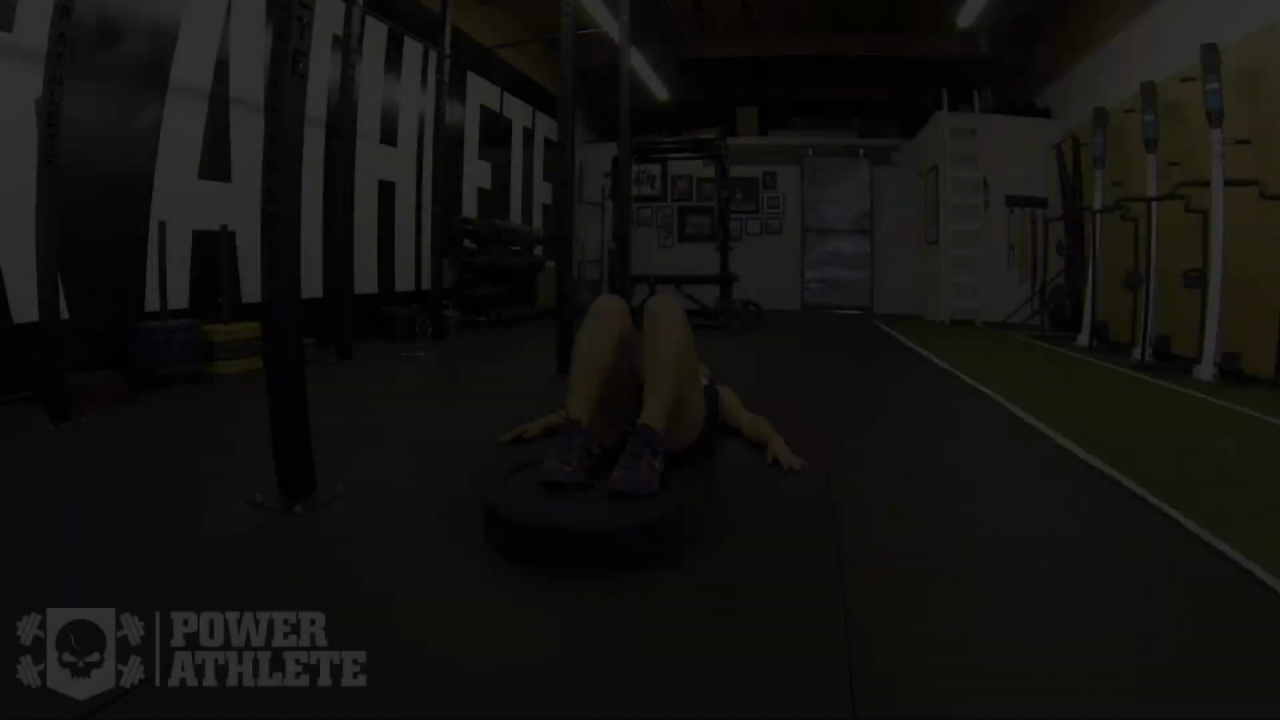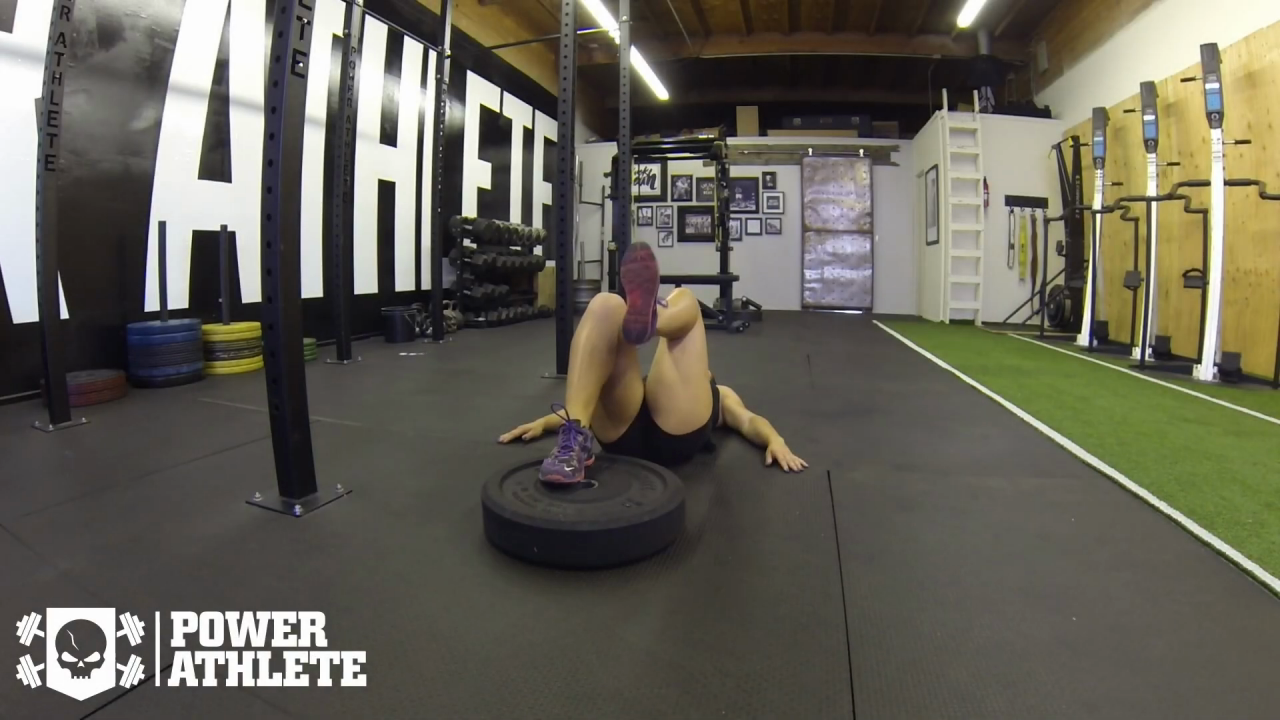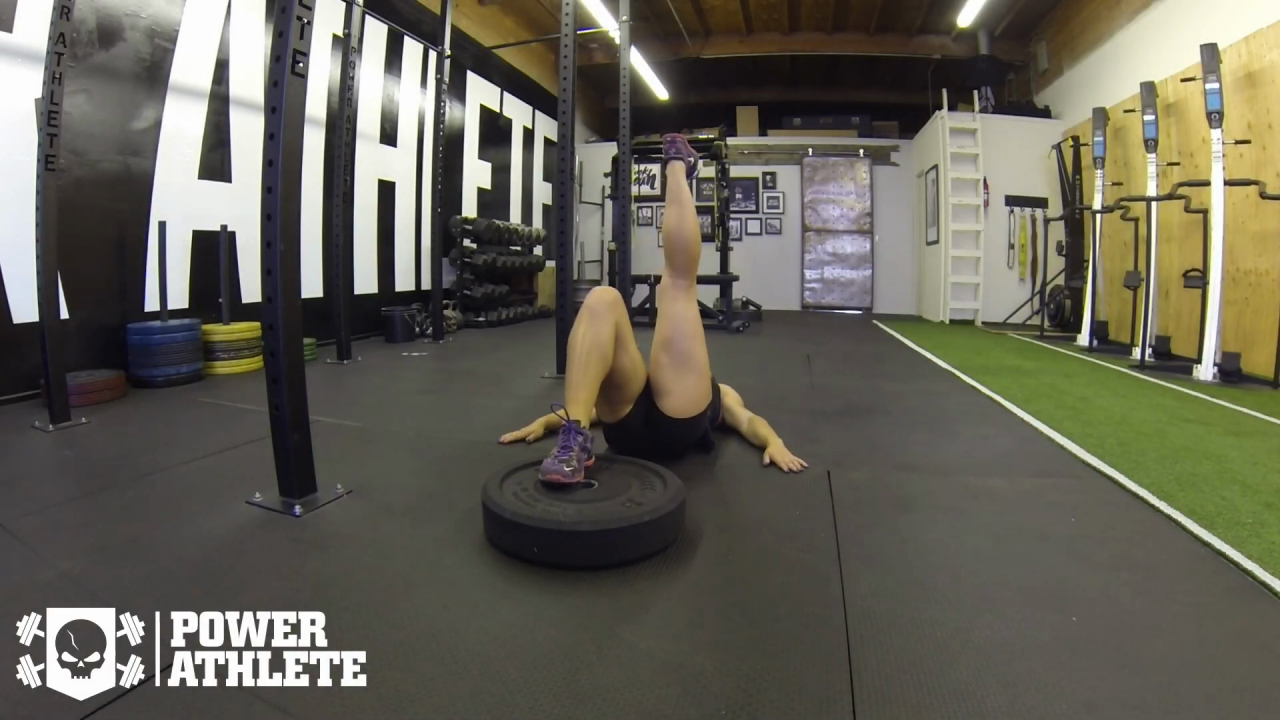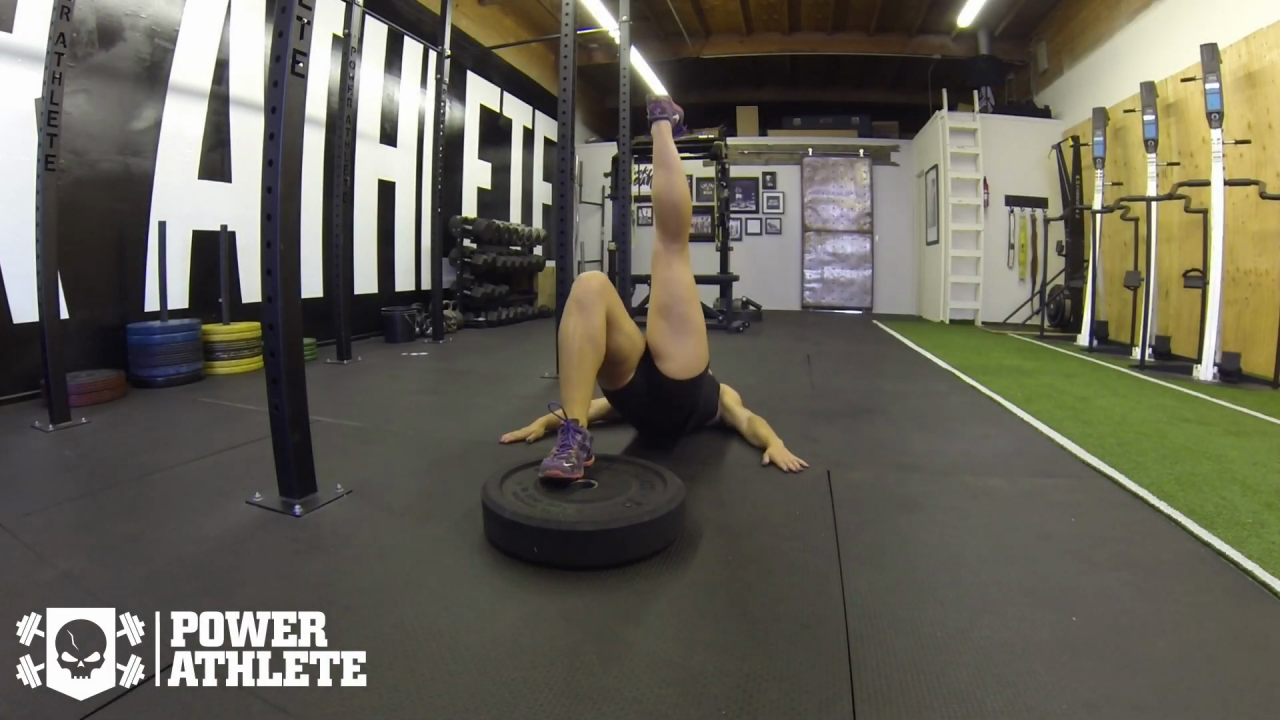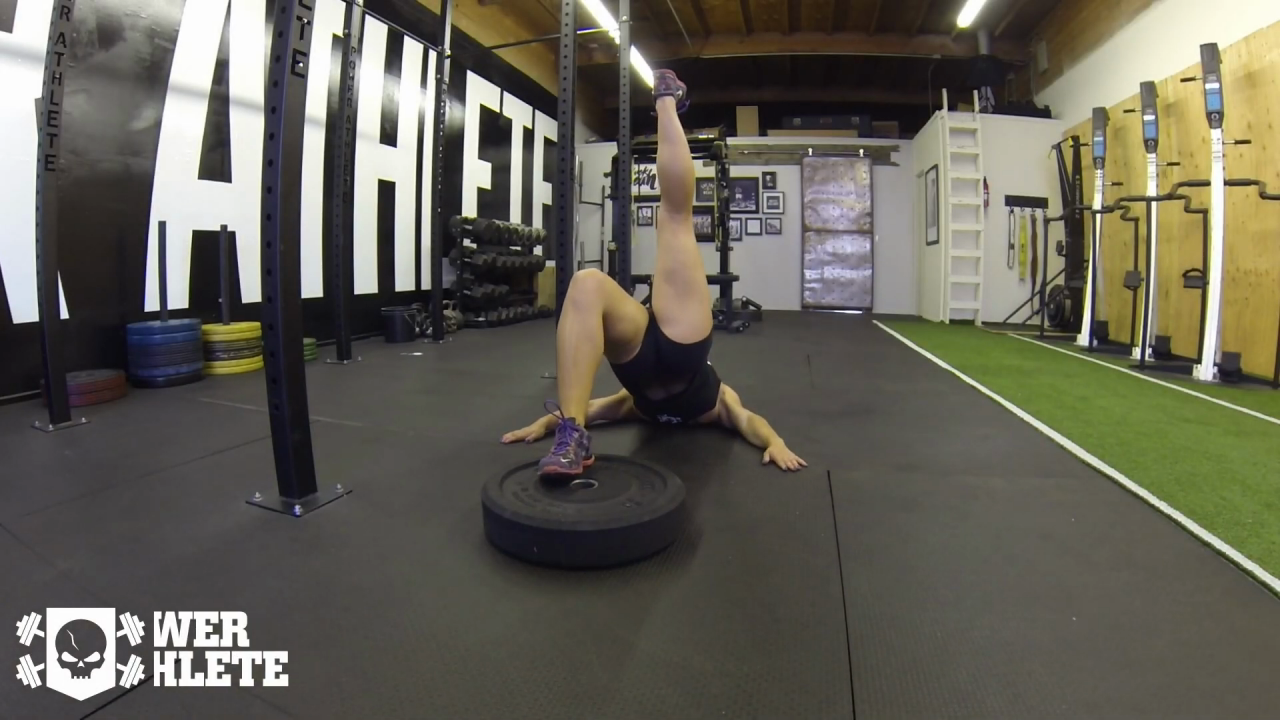
dt=1s
person 1, frame 1
left shoulder: (717, 394)
right shoulder: (639, 388)
left elbow: (748, 420)
right elbow: (599, 403)
left wrist: (774, 440)
right wrist: (544, 422)
left hip: (674, 431)
right hip: (620, 426)
left knee: (663, 308)
right knee: (608, 307)
left ankle: (648, 445)
right ankle: (575, 440)
person 1, frame 2
left shoulder: (719, 393)
right shoulder: (648, 383)
left elbow: (747, 420)
right elbow: (599, 399)
left wrist: (775, 440)
right wrist: (545, 421)
left hip: (677, 433)
right hip: (623, 430)
left knee: (682, 298)
right knee: (606, 305)
left ankle: (648, 319)
right ankle: (574, 438)
person 1, frame 3
left shoulder: (720, 393)
right shoulder: (633, 387)
left elbow: (747, 420)
right elbow: (597, 403)
left wrist: (773, 442)
right wrist: (544, 422)
left hip: (678, 421)
right hip: (627, 424)
left knee: (678, 283)
right knee: (601, 299)
right ankle: (574, 439)
person 1, frame 4
left shoulder: (718, 393)
left elbow: (747, 419)
right elbow: (594, 404)
left wrist: (774, 443)
left hip: (679, 390)
right hip: (637, 394)
right ankle: (573, 437)
person 1, frame 5
left shoulder: (717, 394)
right elbow: (599, 406)
left wrist: (775, 443)
left hip: (682, 349)
right hip: (642, 362)
right ankle: (572, 436)
